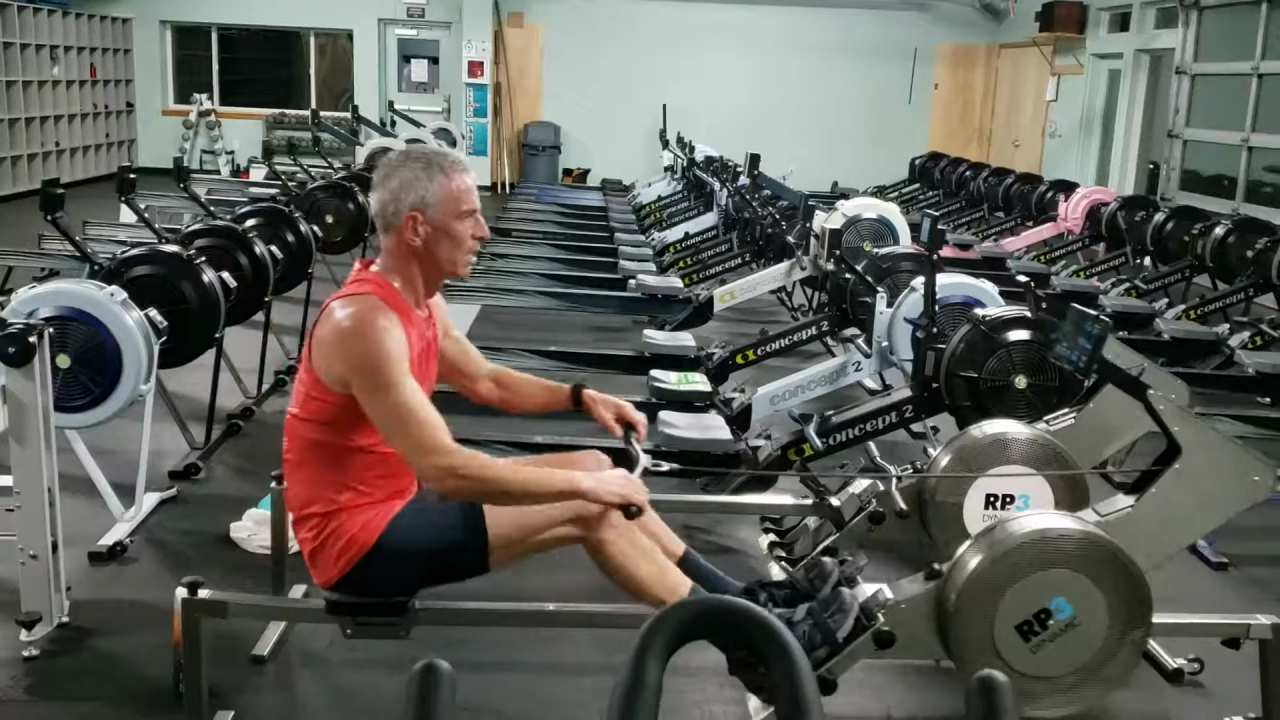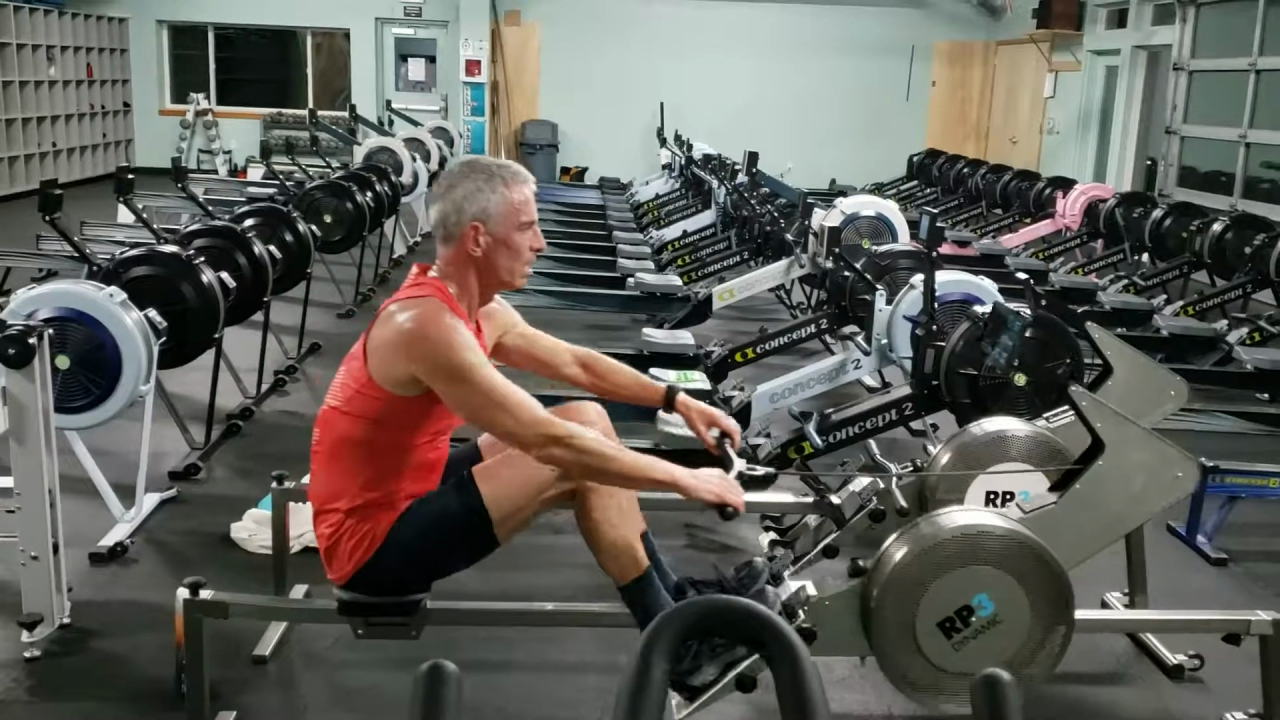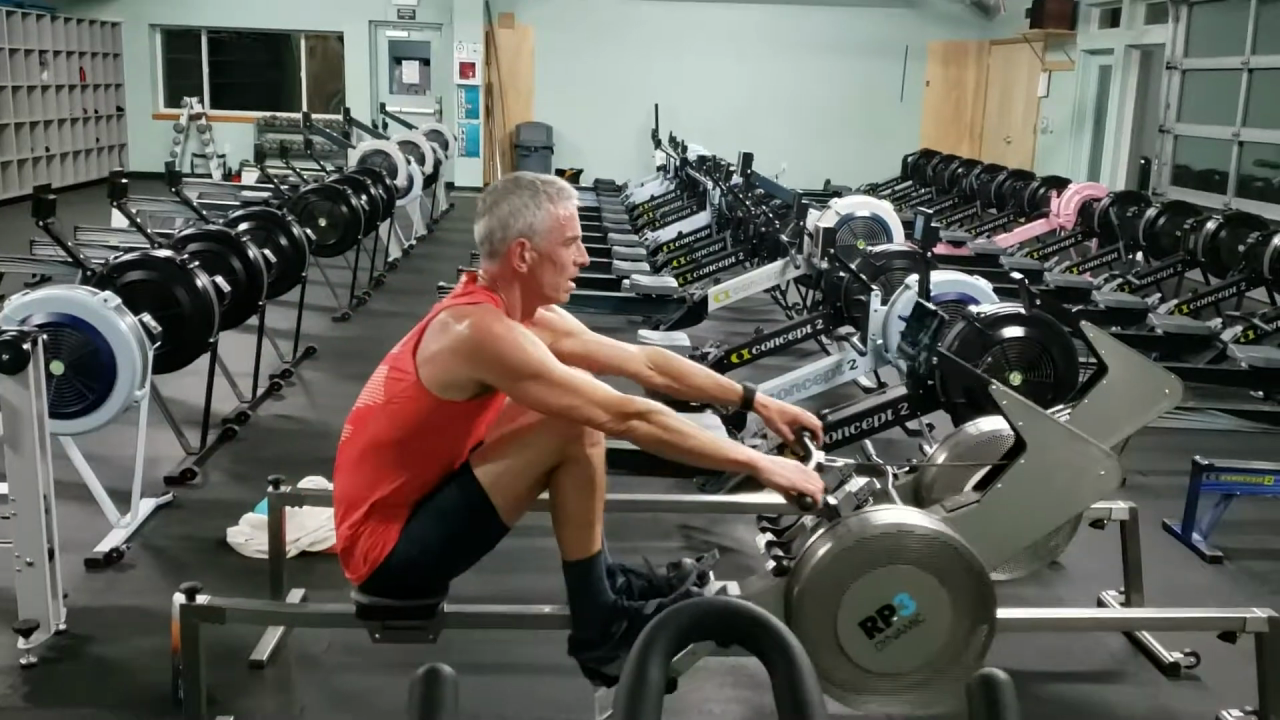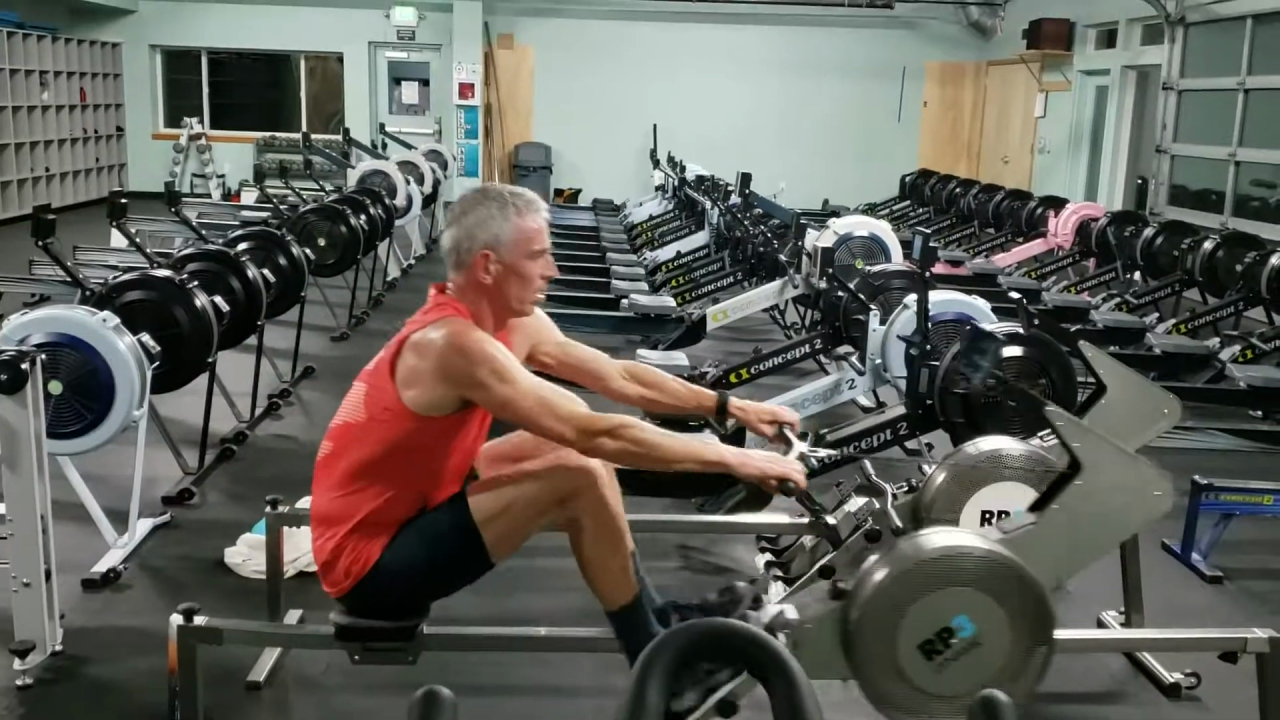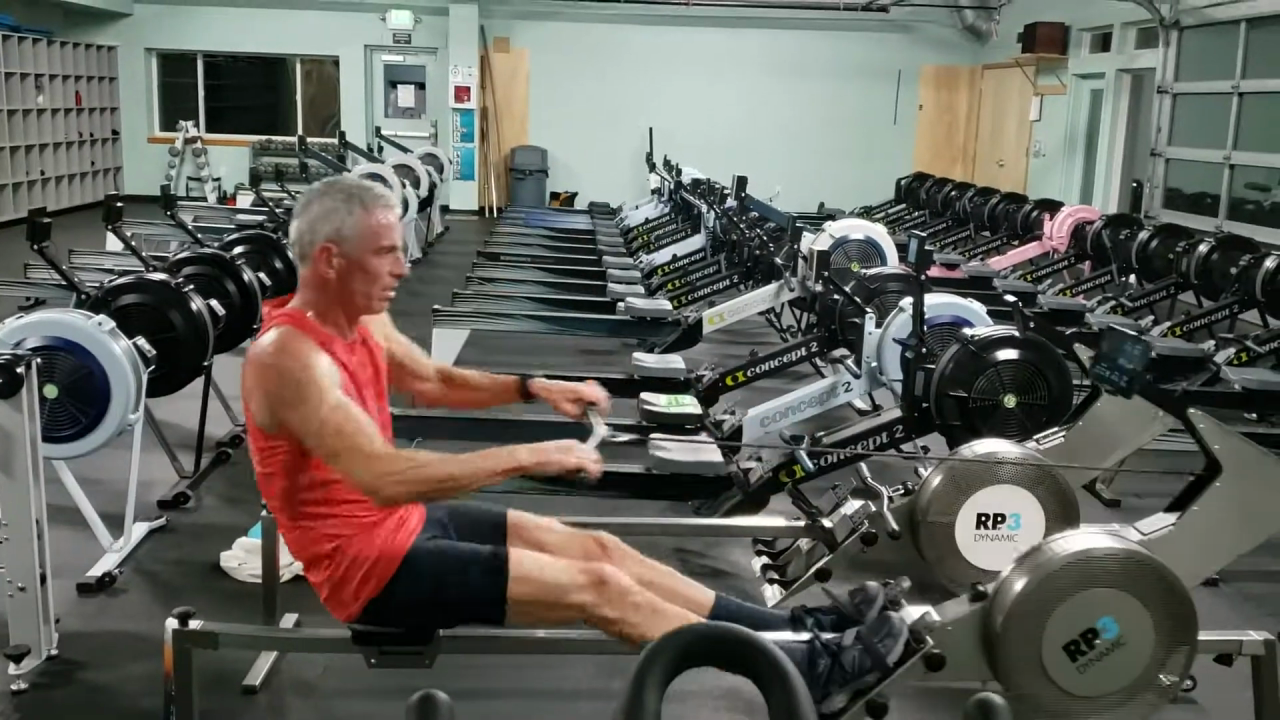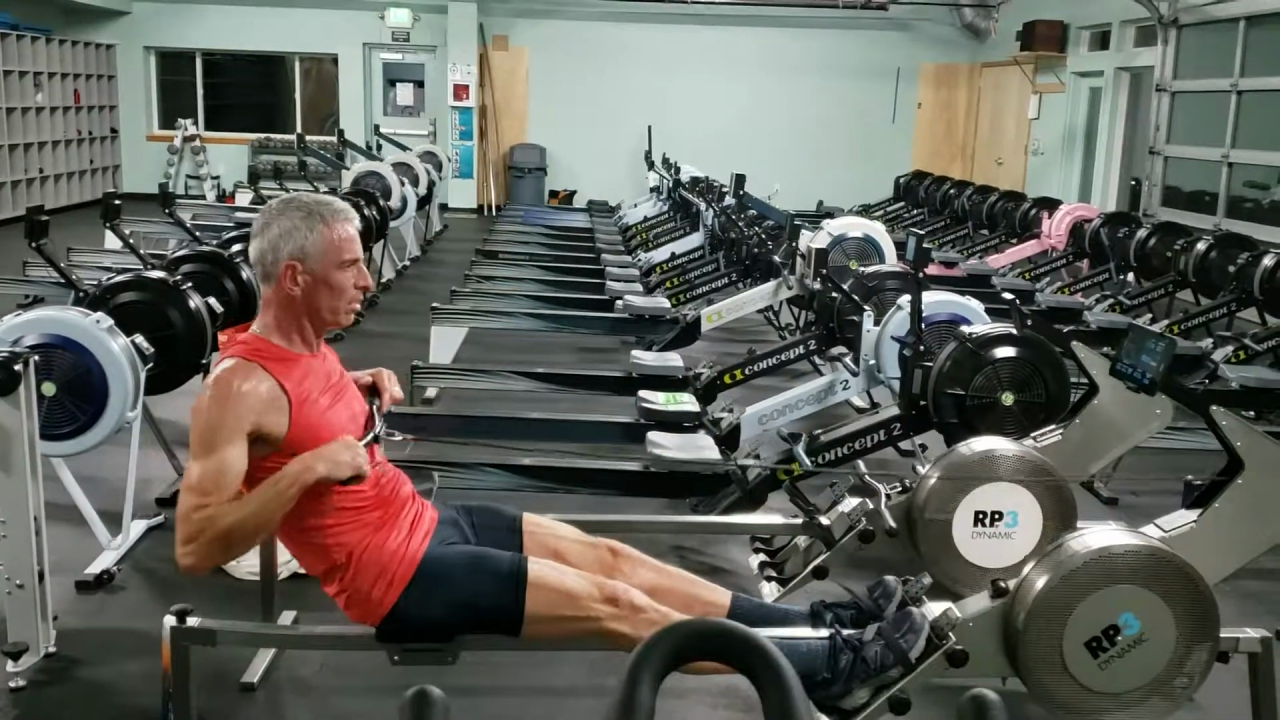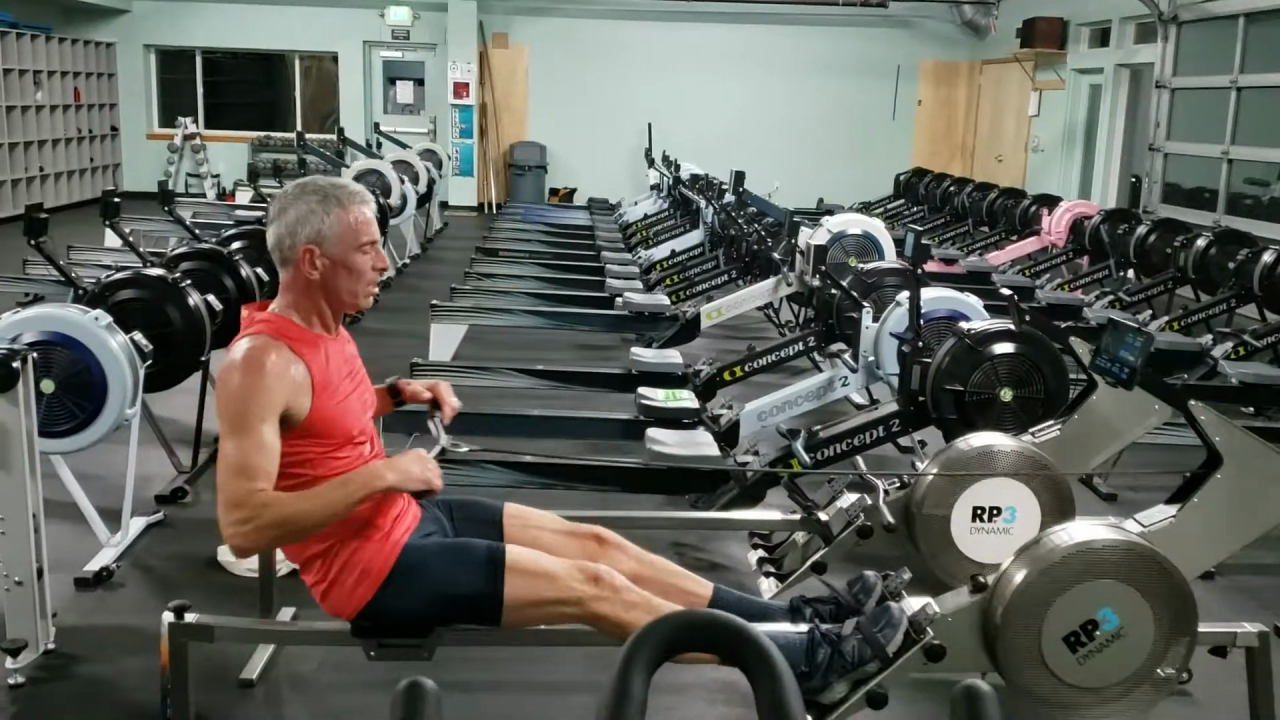
dt=0.4s
person 1, frame 1
left shoulder: (418, 302)
right shoulder: (363, 324)
left elbow: (489, 381)
right elbow: (444, 470)
left wrist: (582, 397)
right wrist: (580, 484)
left hip: (392, 499)
right hip: (356, 540)
left knee: (593, 480)
right knee: (582, 511)
left ankle: (742, 601)
person 1, frame 2
left shoulder: (473, 304)
right shoulder: (428, 326)
left elbow: (575, 362)
right elbow: (549, 443)
left wrist: (677, 401)
right wrist: (681, 479)
left hip: (407, 489)
right hip: (371, 543)
left knee: (585, 418)
right knee: (572, 455)
left ankle: (671, 597)
person 1, frame 3
left shoulder: (525, 313)
right shoulder: (482, 333)
left elbow: (646, 365)
right elbow: (630, 418)
left wrist: (757, 402)
right wrist: (759, 464)
left hip: (419, 495)
right hip: (389, 550)
left knee: (587, 406)
right knee: (580, 424)
left ankle: (606, 583)
right ankle: (599, 632)
person 1, frame 4
left shoulder: (511, 321)
right shoulder: (455, 345)
left elbow: (618, 376)
right elbow: (599, 432)
left wrist: (730, 406)
right wrist: (738, 460)
left hip: (409, 509)
right hip: (370, 561)
left knee: (578, 451)
right knee: (582, 471)
left ankle: (651, 622)
person 1, frame 5
left shoulder: (360, 318)
right shoulder: (287, 357)
left elbow: (438, 380)
right elbow: (388, 479)
left wrist: (531, 388)
right wrist: (529, 455)
left hip: (401, 530)
right hip: (371, 571)
left knee: (600, 551)
right knee: (598, 588)
left ankle: (790, 628)
right ankle: (810, 671)
person 1, frame 6
left shoulder: (302, 342)
right shoulder: (238, 387)
right elbow: (195, 548)
left wrist: (356, 384)
right wrist: (305, 469)
left hip: (422, 523)
right hip: (397, 575)
left knee: (610, 559)
right knee: (612, 605)
left ankle: (815, 623)
right ankle: (830, 668)
person 1, frame 7
left shoulder: (320, 328)
right shoulder: (260, 364)
right elbow: (242, 528)
left wrist: (394, 392)
right wrist: (379, 472)
left hip: (406, 522)
right hip: (374, 571)
left knee: (595, 544)
right knee: (594, 587)
left ankle: (793, 619)
right ankle: (808, 661)
